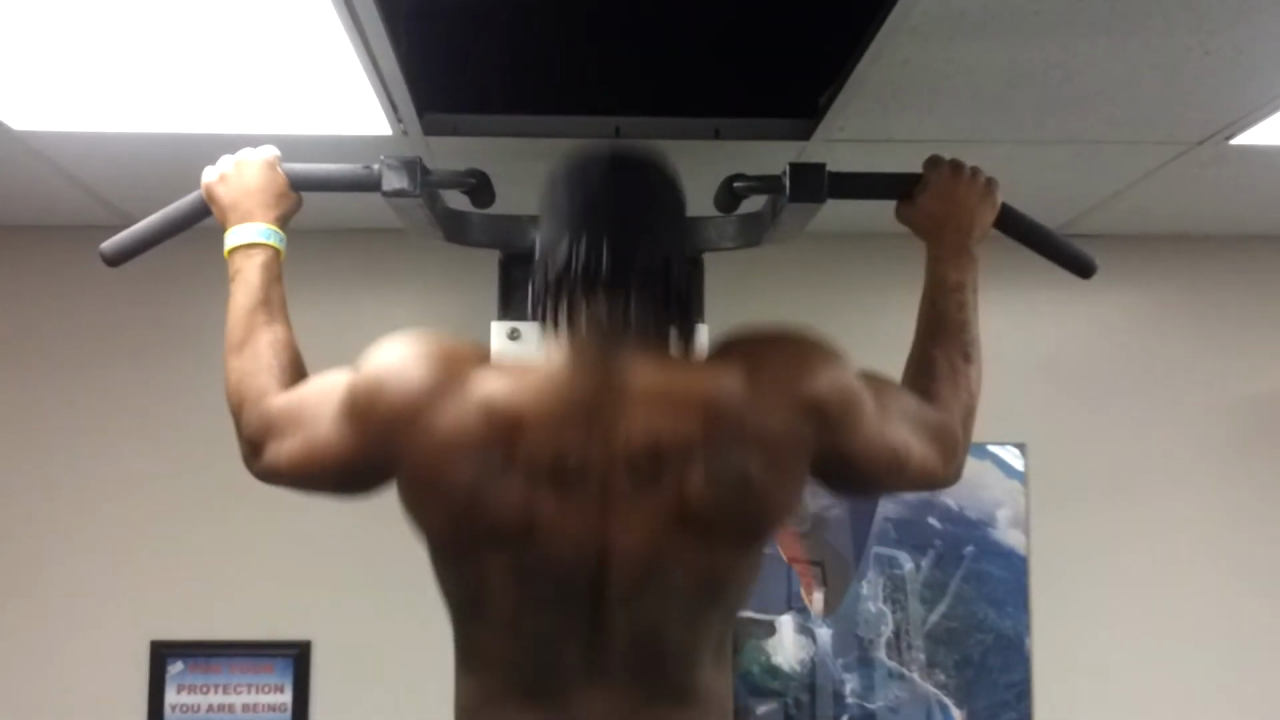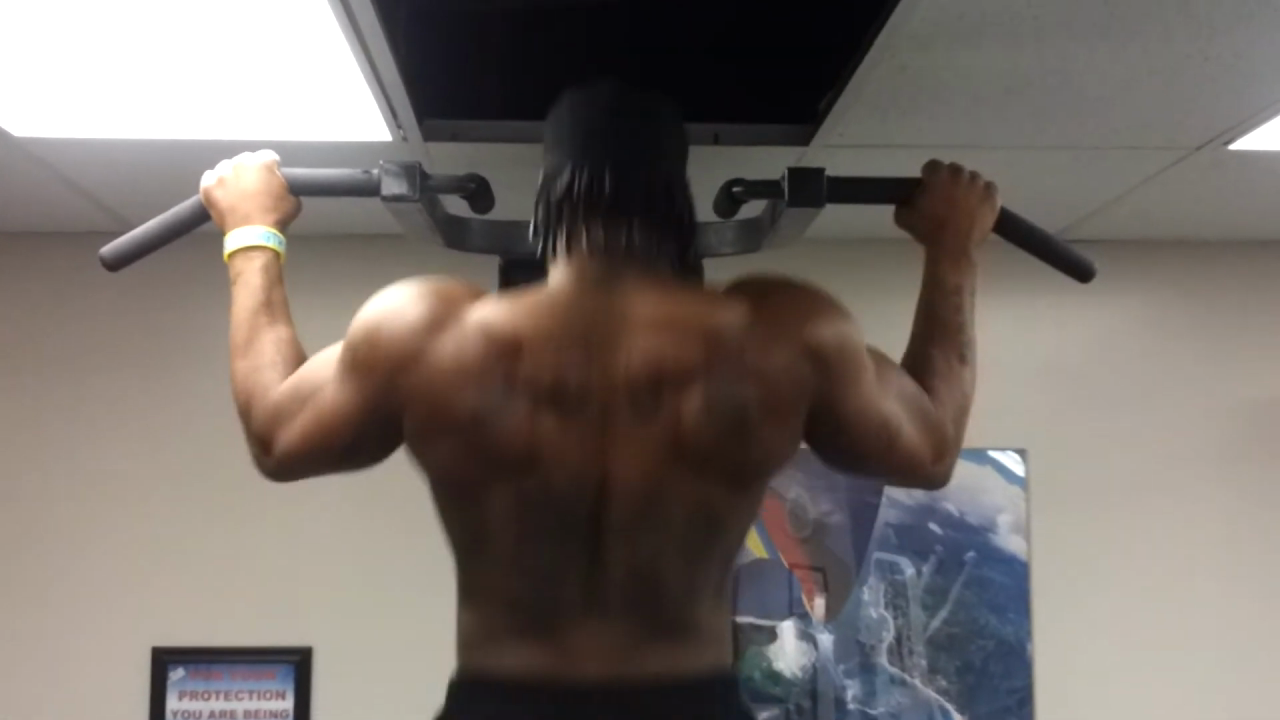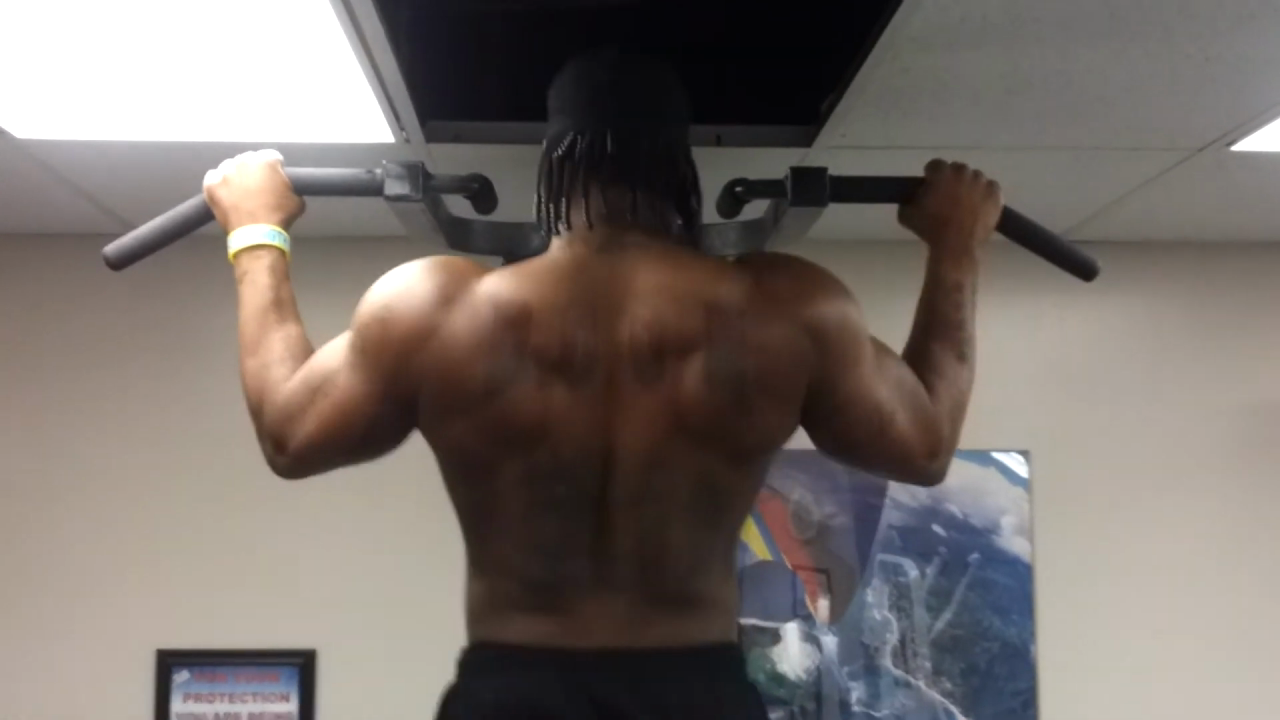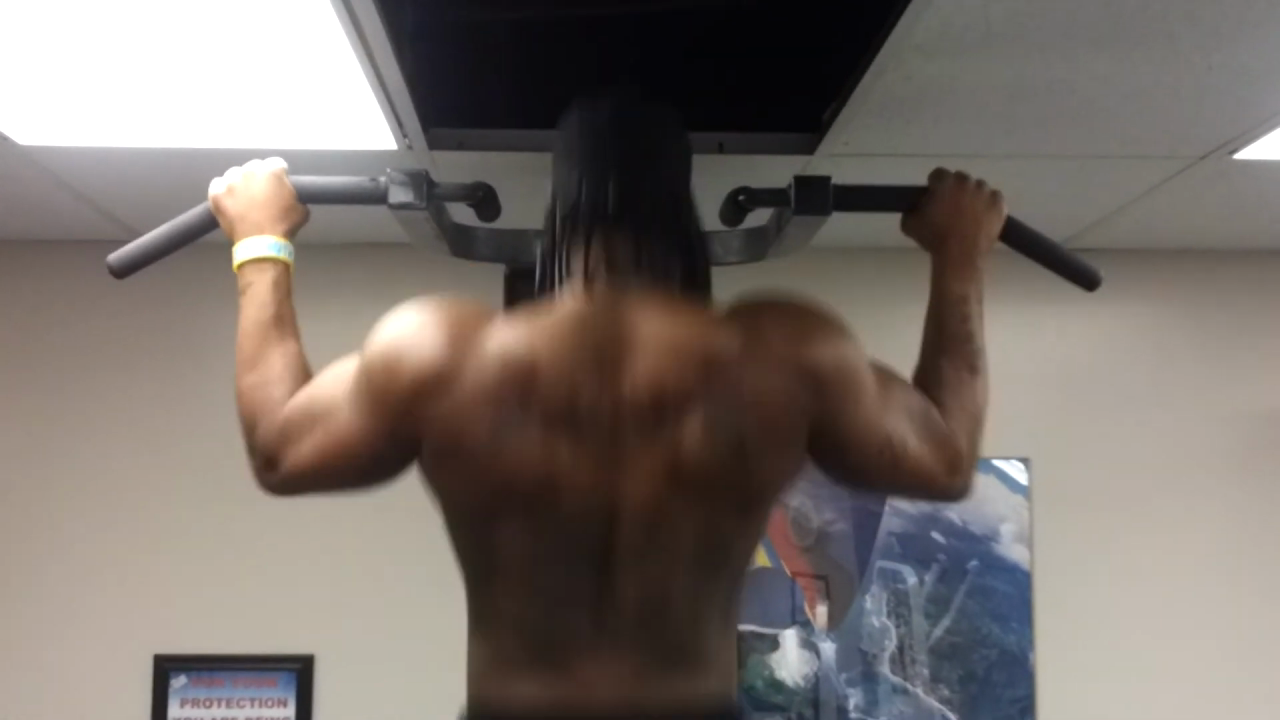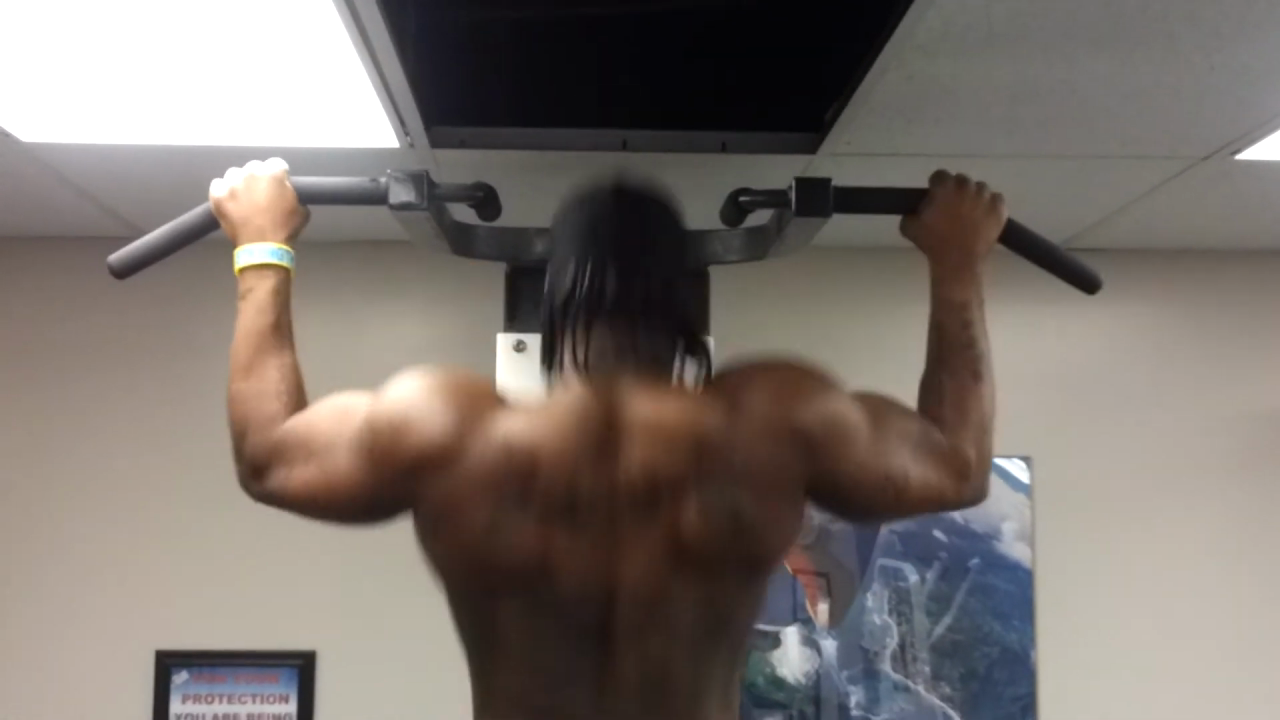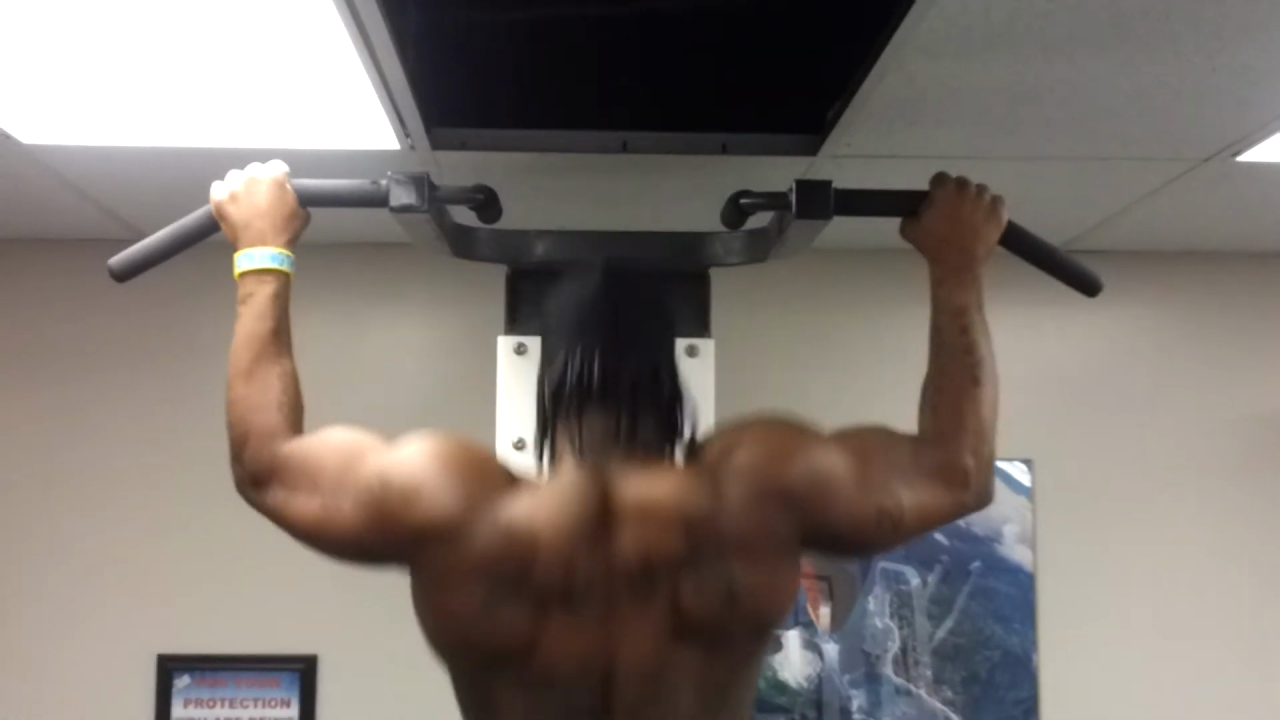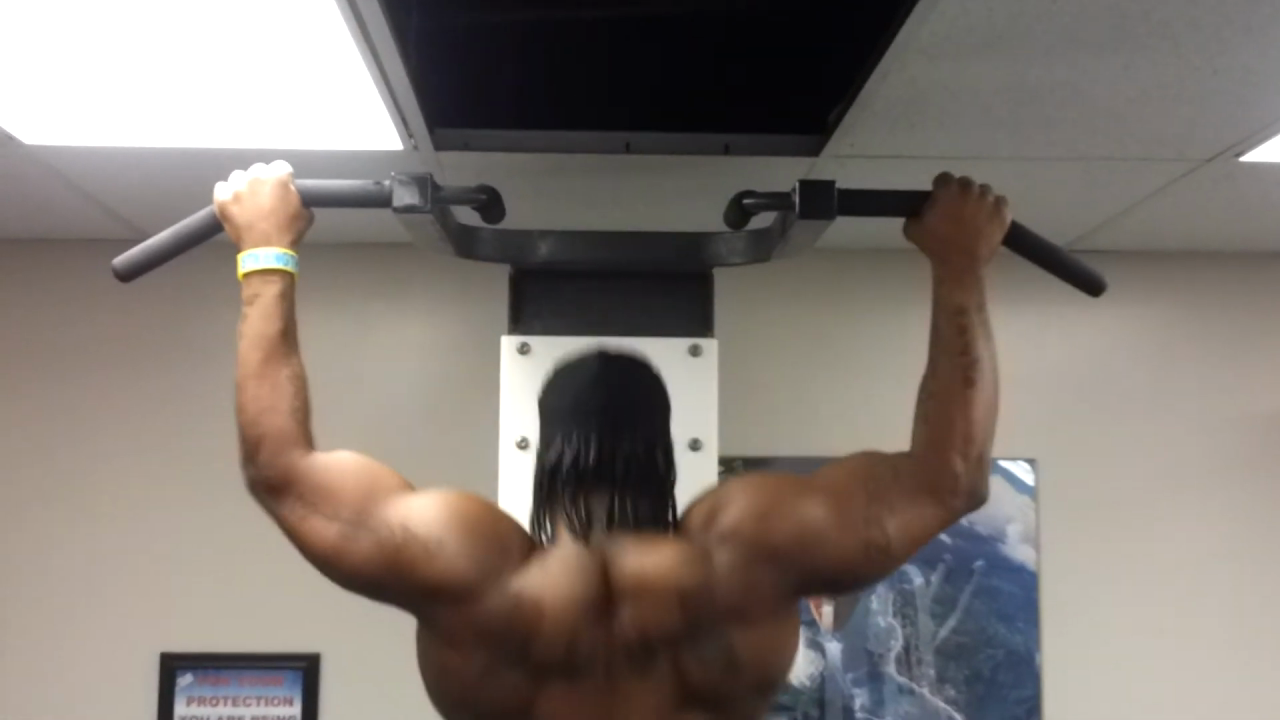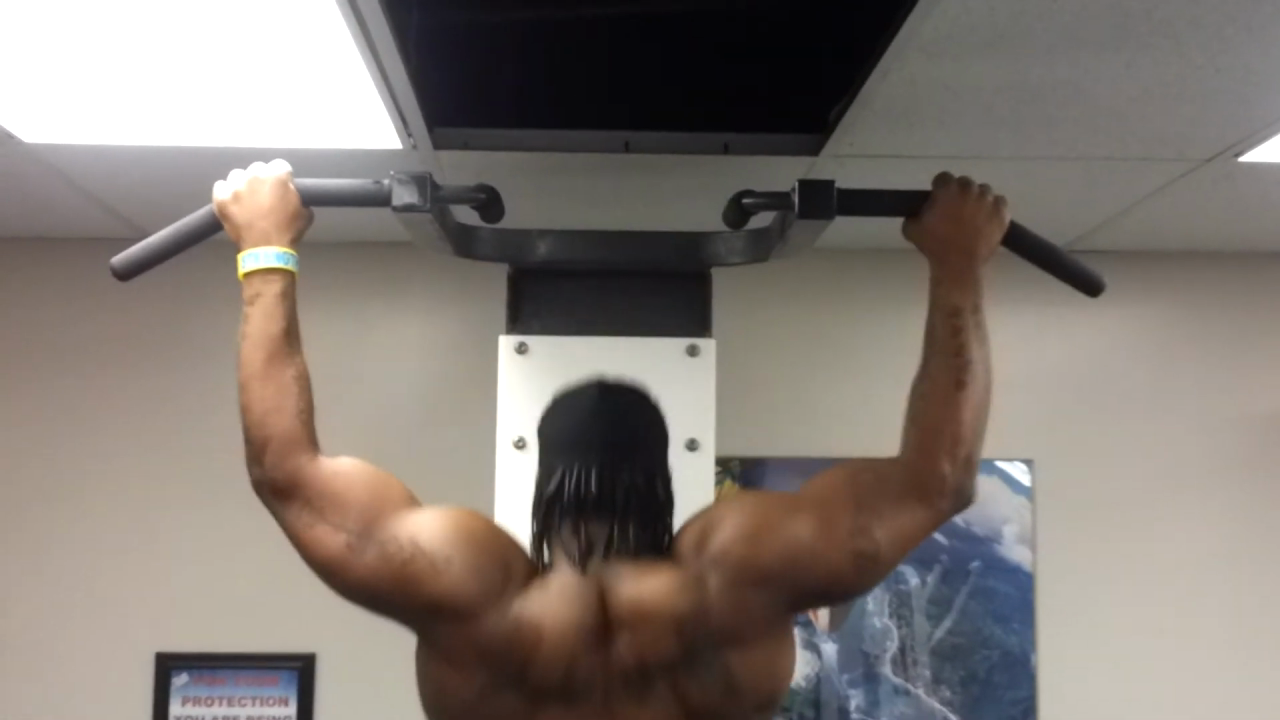
dt=0.1s
person 1, frame 1
left shoulder: (430, 393)
right shoulder: (778, 395)
left elbow: (265, 430)
right elbow: (939, 443)
left wrist: (253, 231)
right wrist: (952, 247)
person 1, frame 2
left shoulder: (424, 331)
right shoulder: (782, 335)
left elbow: (273, 438)
right elbow: (930, 451)
left wrist: (253, 233)
right wrist: (951, 249)
person 1, frame 3
left shoulder: (432, 308)
right shoulder: (784, 311)
left elbow: (285, 434)
right elbow: (927, 444)
left wrist: (258, 230)
right wrist: (954, 243)
person 1, frame 4
left shoulder: (441, 356)
right shoulder: (782, 357)
left elbow: (275, 446)
right elbow: (947, 457)
left wrist: (262, 244)
right wrist: (959, 254)
person 1, frame 5
left shoulder: (446, 427)
right shoulder: (772, 423)
left elbow: (264, 456)
right elbow: (959, 465)
left wrist: (262, 248)
right wrist: (958, 260)
person 1, frame 6
left shoulder: (454, 513)
right shoulder: (755, 498)
left elbow: (264, 463)
right elbow: (958, 471)
left wrist: (262, 255)
right wrist: (956, 267)
person 1, frame 7
left shoulder: (471, 576)
right shoulder: (742, 567)
left elbow: (276, 466)
right elbow: (952, 474)
left wrist: (266, 255)
right wrist: (958, 267)
person 1, frame 8
left shoulder: (469, 597)
right shoulder: (732, 586)
left elbow: (285, 470)
right elbow: (937, 477)
left wrist: (267, 254)
right wrist: (956, 267)
